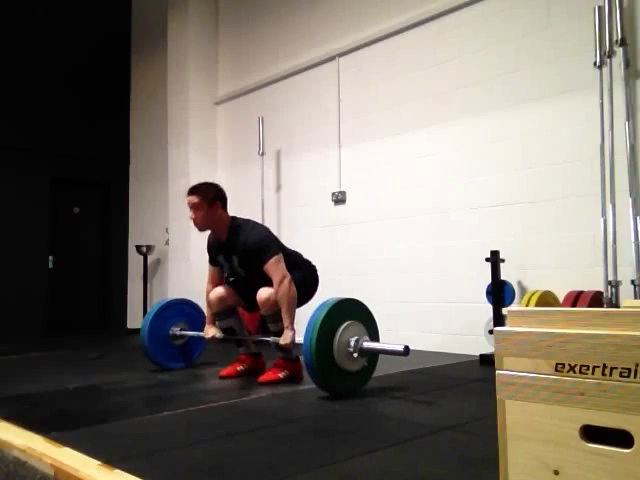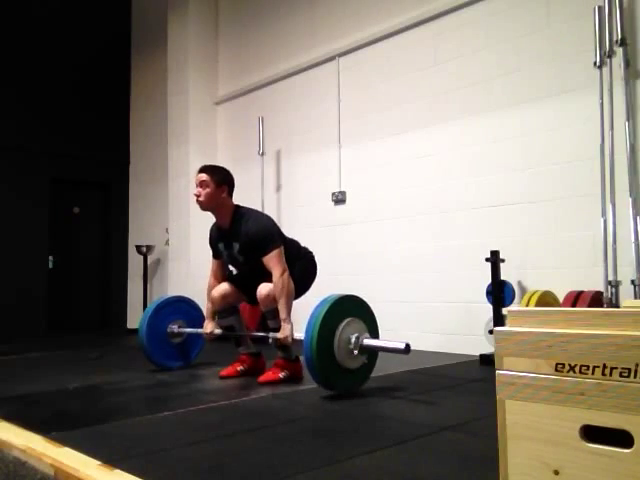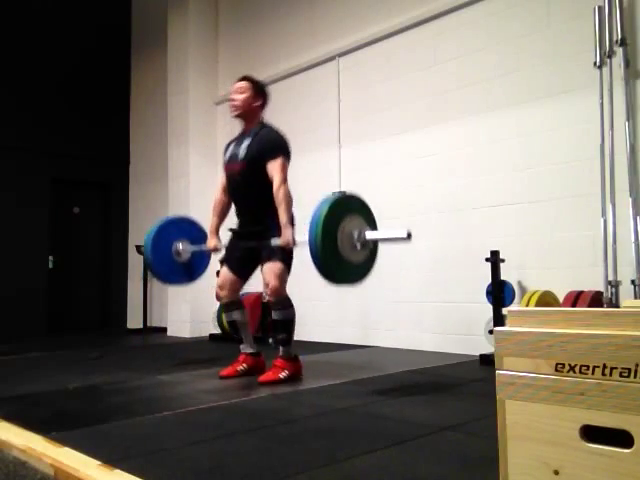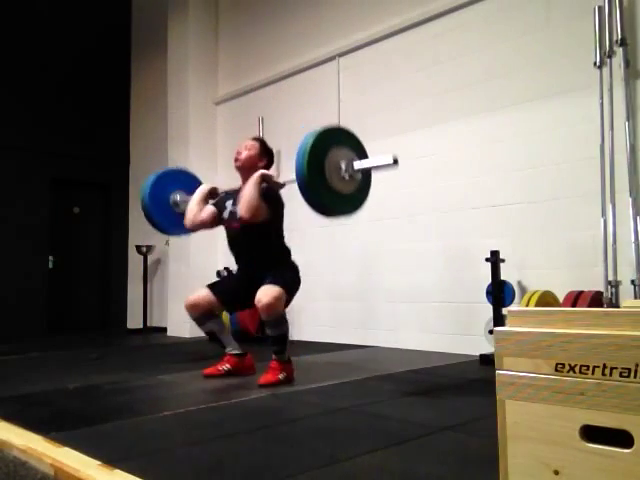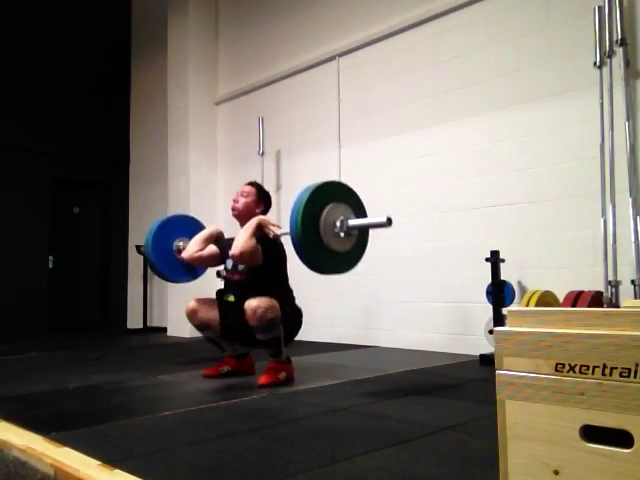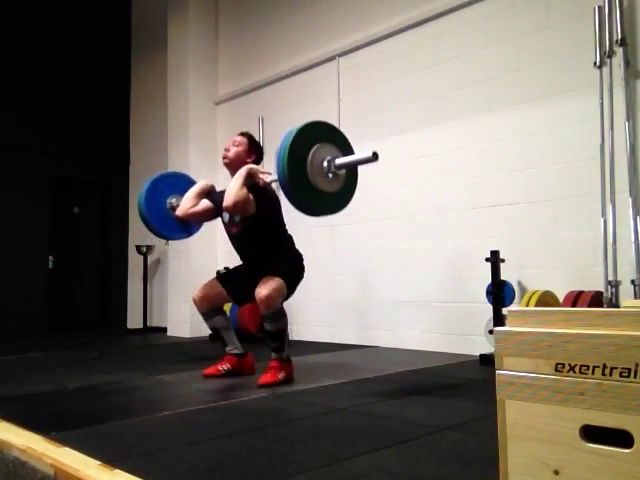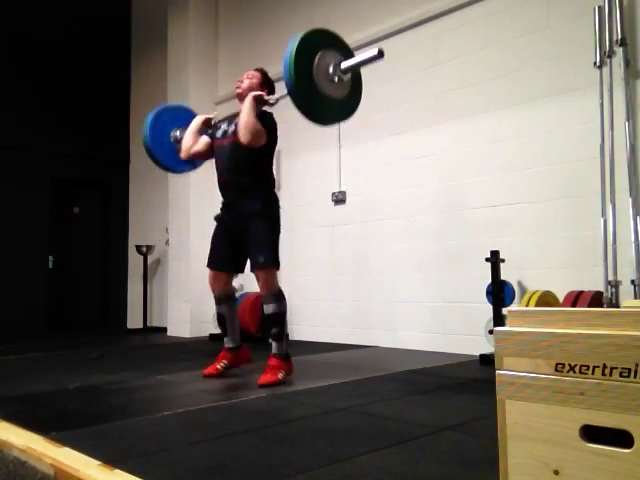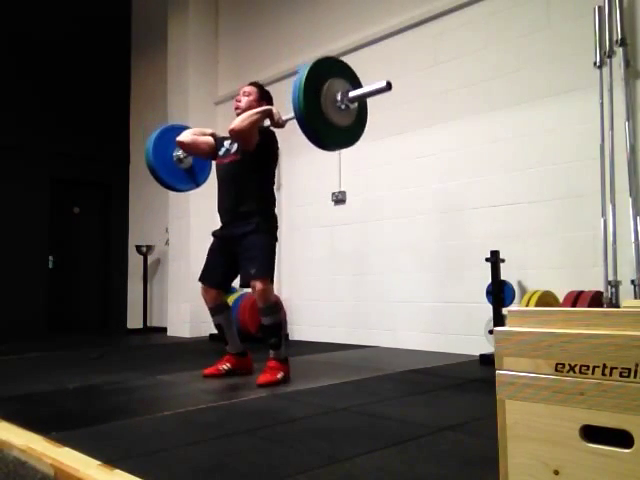
dt=0.5s
person 1, frame 1
left shoulder: (253, 237)
right shoulder: (214, 241)
left elbow: (282, 280)
right elbow: (213, 284)
left wrist: (288, 329)
right wrist: (210, 323)
left hip: (300, 277)
left knee: (266, 297)
right knee: (217, 297)
left ankle: (289, 362)
right ankle: (250, 356)
person 1, frame 2
left shoulder: (256, 225)
right shoulder: (216, 232)
left elbow: (281, 273)
right elbow: (216, 277)
left wrist: (285, 323)
right wrist: (209, 318)
left hip: (298, 266)
left knee: (266, 293)
right knee: (219, 295)
left ankle: (288, 362)
right ankle: (250, 356)
person 1, frame 3
left shoulder: (269, 137)
right shoulder: (232, 145)
left elbow: (280, 184)
right elbow: (224, 191)
left wrist: (287, 230)
right wrist: (213, 233)
left hip: (272, 224)
right hip: (247, 228)
left knee: (274, 285)
right knee: (225, 290)
left ankle: (287, 360)
right ankle: (250, 356)
person 1, frame 4
left shoulder: (266, 191)
right shoulder: (228, 198)
left elbow: (246, 214)
right elbow: (191, 222)
left wrist: (256, 179)
right wrist: (204, 192)
left hip: (277, 270)
right hip: (246, 274)
left knee: (266, 301)
right knee: (194, 303)
left ankle: (281, 362)
right ankle: (237, 356)
person 1, frame 5
left shoulder: (267, 242)
right shoulder: (229, 244)
left elbow: (239, 254)
right elbow: (190, 256)
left wrist: (255, 223)
right wrist: (211, 233)
left hip: (282, 318)
right hip: (248, 319)
left knee: (255, 307)
right knee: (193, 308)
left ankle: (281, 364)
right ankle: (238, 357)
person 1, frame 6
left shoulder: (259, 191)
right shoulder: (222, 195)
left elbow: (232, 205)
right elbow: (184, 212)
left wrist: (244, 172)
right wrist: (202, 187)
left hip: (284, 265)
right hip: (253, 267)
left knee: (266, 294)
right knee: (202, 297)
left ankle: (281, 362)
right ankle: (237, 356)
person 1, frame 7
left shoulder: (262, 117)
right shoulder: (221, 125)
left elbow: (248, 139)
right elbow: (187, 153)
left wrist: (252, 101)
right wrist: (199, 121)
left hip: (258, 211)
right hip: (229, 213)
left knee: (266, 279)
right knee: (219, 282)
left ankle: (280, 357)
right ankle: (233, 350)
person 1, frame 8
left shoulder: (263, 138)
right shoulder: (224, 143)
left elbow: (237, 128)
right elbow: (183, 140)
left wrist: (267, 113)
right wrist: (210, 133)
left hip: (256, 227)
right hip: (228, 229)
left knee: (261, 289)
right knee: (211, 293)
left ankle: (278, 361)
right ankle: (237, 355)
